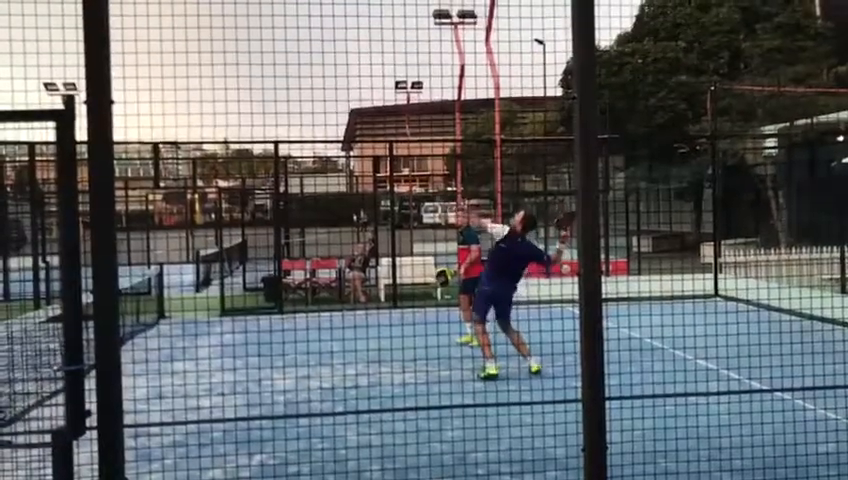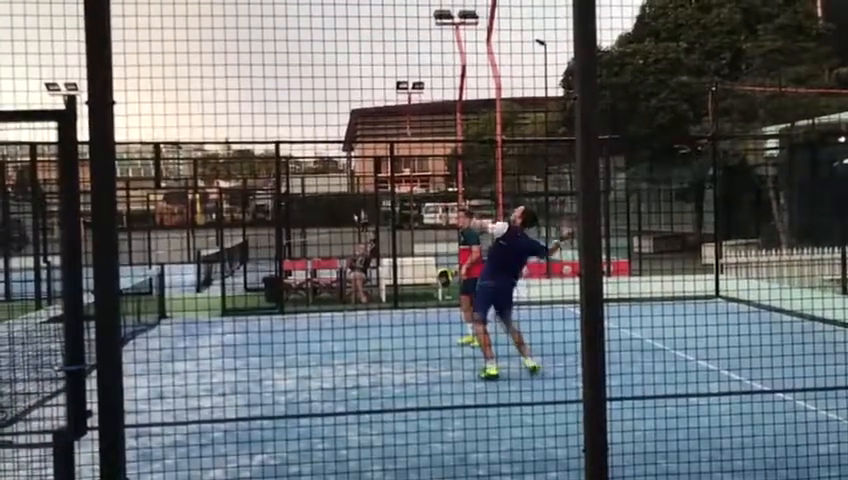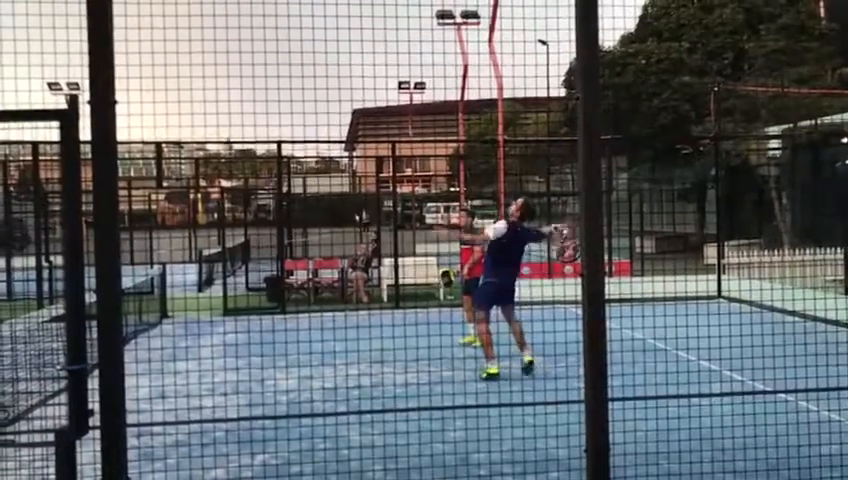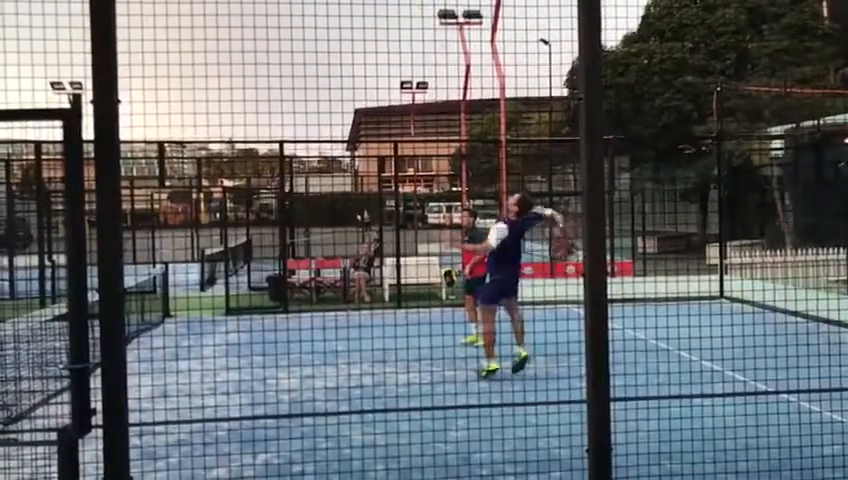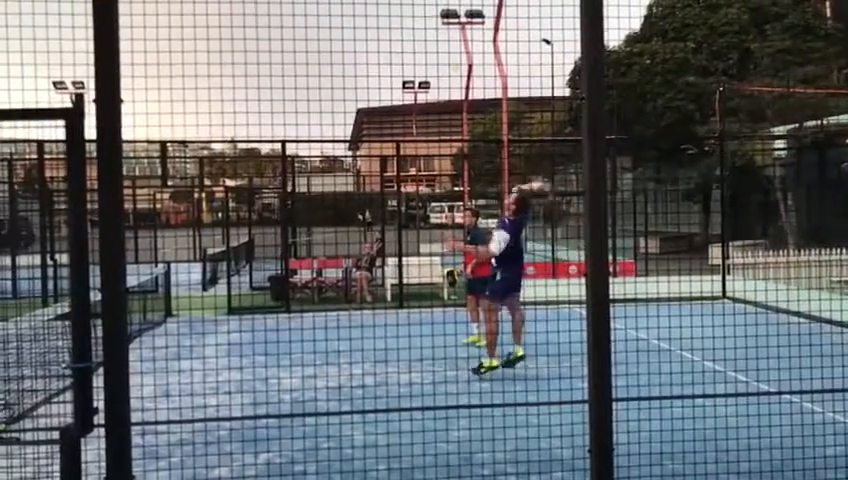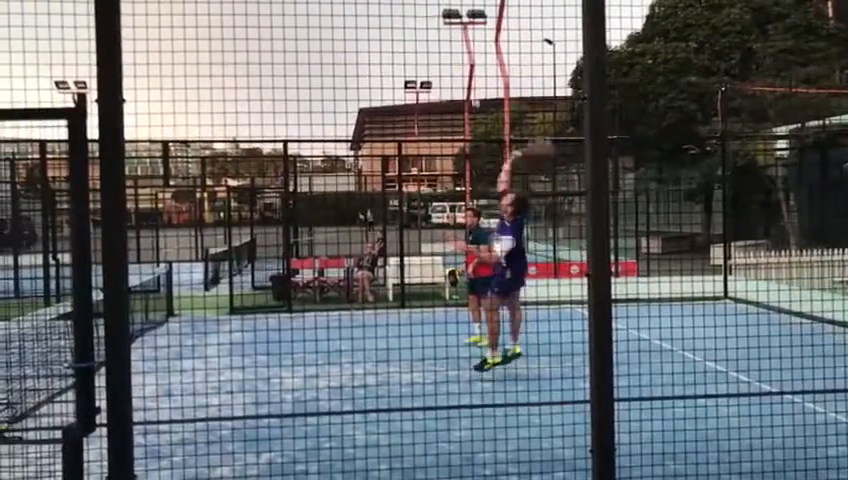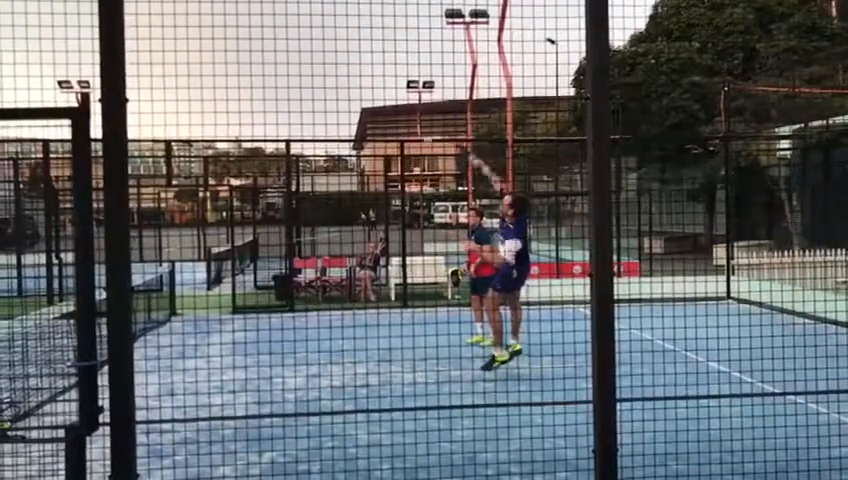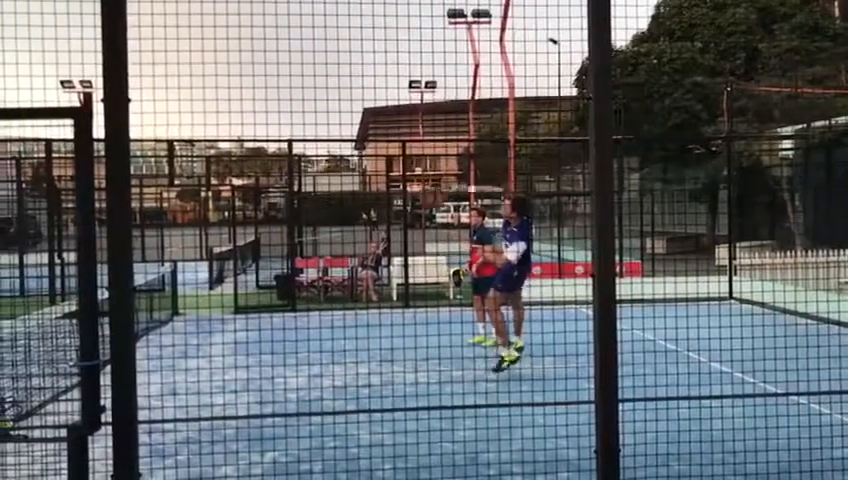
dt=0.3s
person 1, frame 1
left shoulder: (505, 233)
right shoulder: (530, 248)
left elbow: (482, 223)
right elbow: (551, 262)
right wrist: (560, 247)
left hip: (487, 287)
right hip: (507, 290)
left knee: (479, 322)
right knee: (506, 326)
left ankle: (490, 366)
right ankle: (532, 362)
person 1, frame 2
left shoulder: (505, 229)
right shoulder: (529, 243)
left elbow: (480, 225)
right elbow: (548, 252)
right wrist: (558, 242)
left hip: (488, 284)
right hip: (507, 286)
left knee: (479, 322)
right knee: (508, 321)
left ankle: (491, 367)
right ankle: (529, 360)
person 1, frame 3
left shoulder: (503, 226)
right shoulder: (527, 232)
left elbow: (480, 238)
right elbow: (548, 231)
left hip: (491, 279)
right hip: (509, 279)
left knee: (482, 320)
right knee: (510, 316)
left ankle: (491, 366)
right ankle: (526, 355)
person 1, frame 4
left shoulder: (503, 227)
right shoulder: (526, 220)
left elbow: (484, 249)
right elbow: (551, 214)
left wrist: (461, 245)
right wrist: (559, 226)
left hip: (496, 276)
right hip: (512, 273)
left knee: (488, 318)
right knee: (513, 310)
left ankle: (490, 363)
right ankle: (521, 350)
person 1, frame 5
left shoulder: (506, 231)
right shoulder: (519, 215)
left elbow: (488, 254)
right elbow: (522, 190)
left wrist: (463, 247)
left hip: (504, 273)
right hip: (514, 269)
left knee: (490, 312)
right knee: (515, 307)
left ankle: (490, 360)
right ankle: (518, 350)
person 1, frame 6
left shoulder: (508, 234)
right shoulder: (512, 217)
left elbow: (493, 258)
right elbow: (503, 183)
right wrist: (508, 163)
left hip: (508, 271)
right hip: (516, 269)
left knee: (492, 309)
right knee: (513, 306)
left ankle: (493, 355)
right ankle: (514, 346)
person 1, frame 7
left shoulder: (515, 235)
right shoulder: (508, 218)
left elbow: (500, 260)
left wrist: (477, 250)
left hip: (513, 270)
right hip: (514, 268)
left knee: (491, 305)
right knee: (514, 304)
left ankle: (499, 352)
right ankle: (514, 343)
person 1, frame 8
left shoulder: (520, 237)
right shoulder: (510, 220)
left elbow: (503, 261)
left wrist: (485, 254)
left hip: (513, 270)
right hip: (515, 267)
left knee: (493, 305)
right knee: (516, 302)
left ankle: (507, 352)
right ankle: (517, 341)
person 2, frame 1
left shoulder: (470, 233)
right shoulder: (461, 233)
left elbow: (475, 253)
left wrist: (464, 266)
right wrist: (460, 268)
left hip: (474, 274)
right hip: (466, 274)
right knee: (464, 303)
right ankle: (470, 334)
person 2, frame 2
left shoulder: (471, 233)
right shoulder: (462, 233)
left elbow: (476, 254)
left wrist: (465, 266)
right wrist: (461, 268)
left hip: (475, 274)
right hip: (467, 275)
right knee: (465, 303)
right ankle: (471, 334)
person 2, frame 3
left shoulder: (474, 233)
right shoulder: (464, 233)
left elbow: (478, 253)
left wrist: (467, 266)
right wrist: (463, 268)
left hip: (477, 274)
right hip: (468, 274)
right knee: (466, 303)
right ankle: (473, 334)
person 2, frame 4
left shoulder: (477, 233)
right shoulder: (466, 233)
left elbow: (480, 253)
left wrist: (469, 266)
right wrist: (464, 266)
left hip: (479, 274)
right hip: (469, 274)
right knee: (469, 302)
right ankle: (474, 334)
person 2, frame 5
left shoulder: (479, 233)
right shoulder: (468, 233)
left wrist: (471, 265)
right wrist: (466, 265)
left hip: (482, 273)
right hip: (471, 273)
left knee: (484, 303)
right knee: (471, 302)
right ankle: (476, 334)
person 2, frame 6
left shoulder: (481, 233)
right shoulder: (469, 233)
left elbow: (484, 253)
left wrist: (472, 265)
right wrist: (467, 265)
left hip: (483, 273)
right hip: (473, 273)
left knee: (485, 302)
right knee: (472, 301)
right ankle: (477, 334)
person 2, frame 7
left shoulder: (484, 233)
right shoulder: (472, 232)
left elbow: (487, 252)
left wrist: (475, 265)
right wrist: (469, 264)
left hip: (485, 273)
right hip: (475, 273)
right knee: (475, 301)
right ankle: (479, 334)
person 2, frame 8
left shoulder: (485, 233)
right shoulder: (473, 232)
left wrist: (476, 265)
right wrist: (471, 264)
left hip: (487, 273)
right hip: (477, 273)
right knee: (477, 301)
left ankle: (495, 336)
right ankle: (481, 334)
